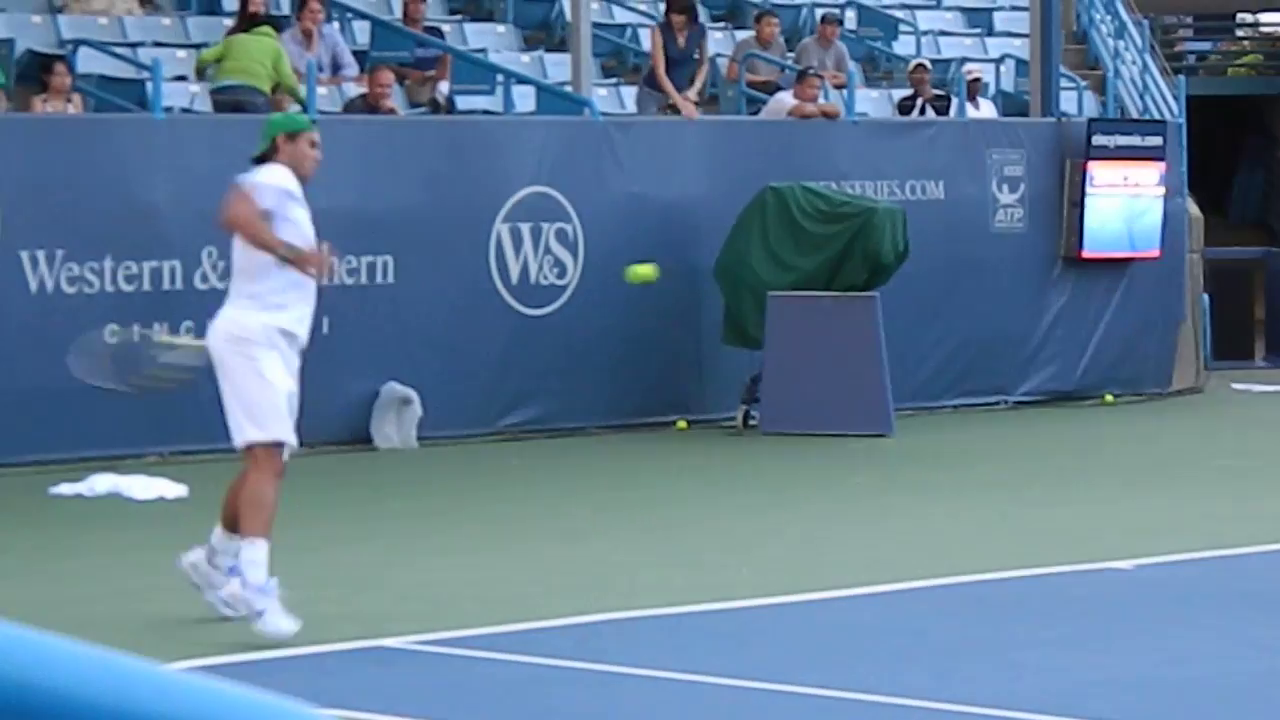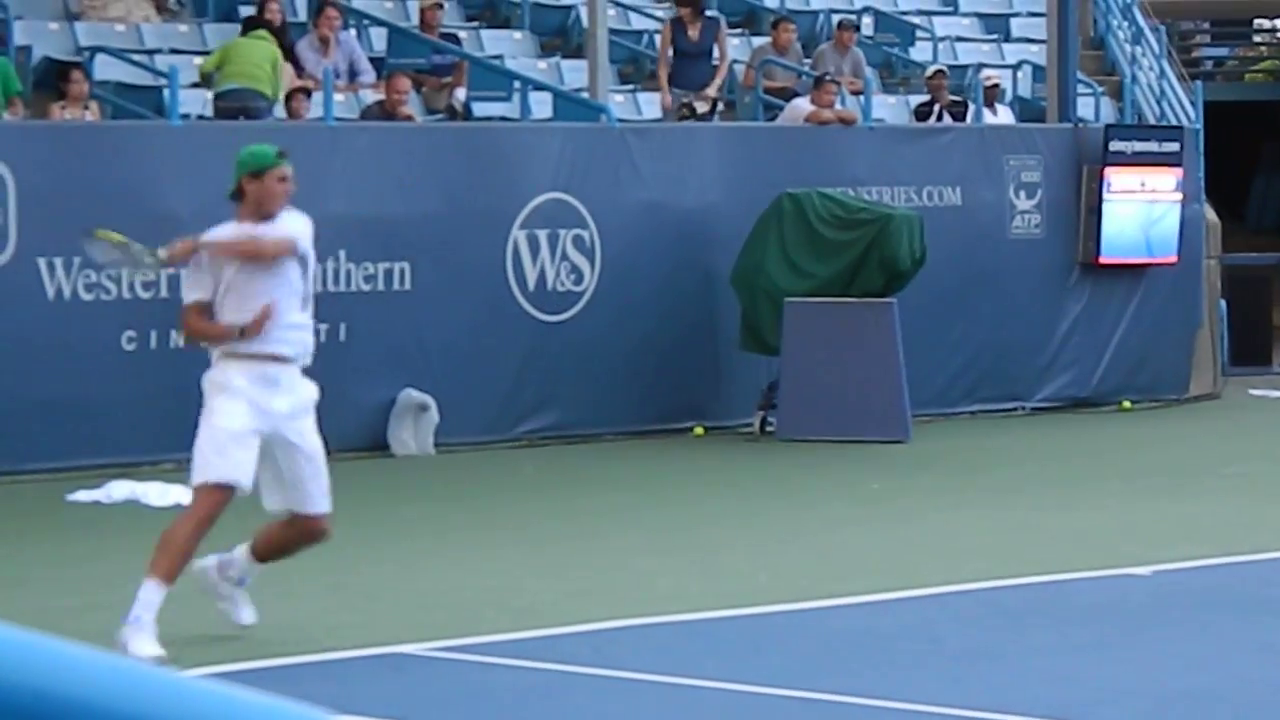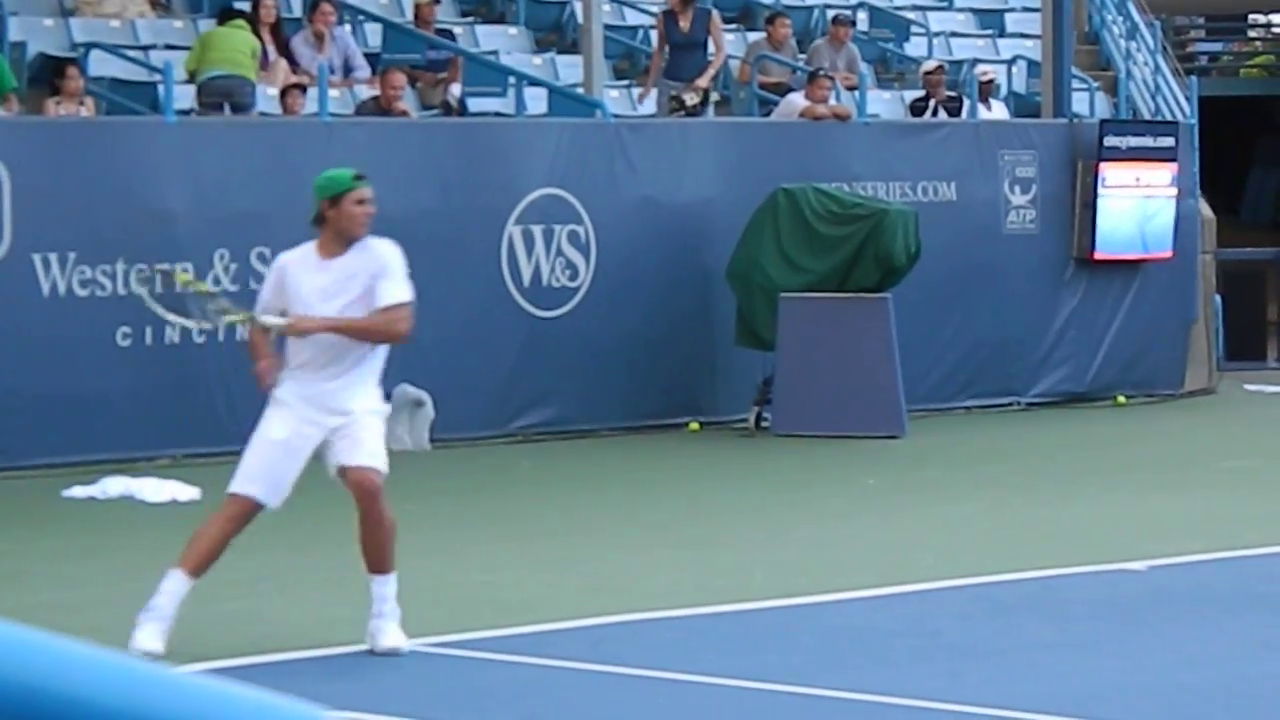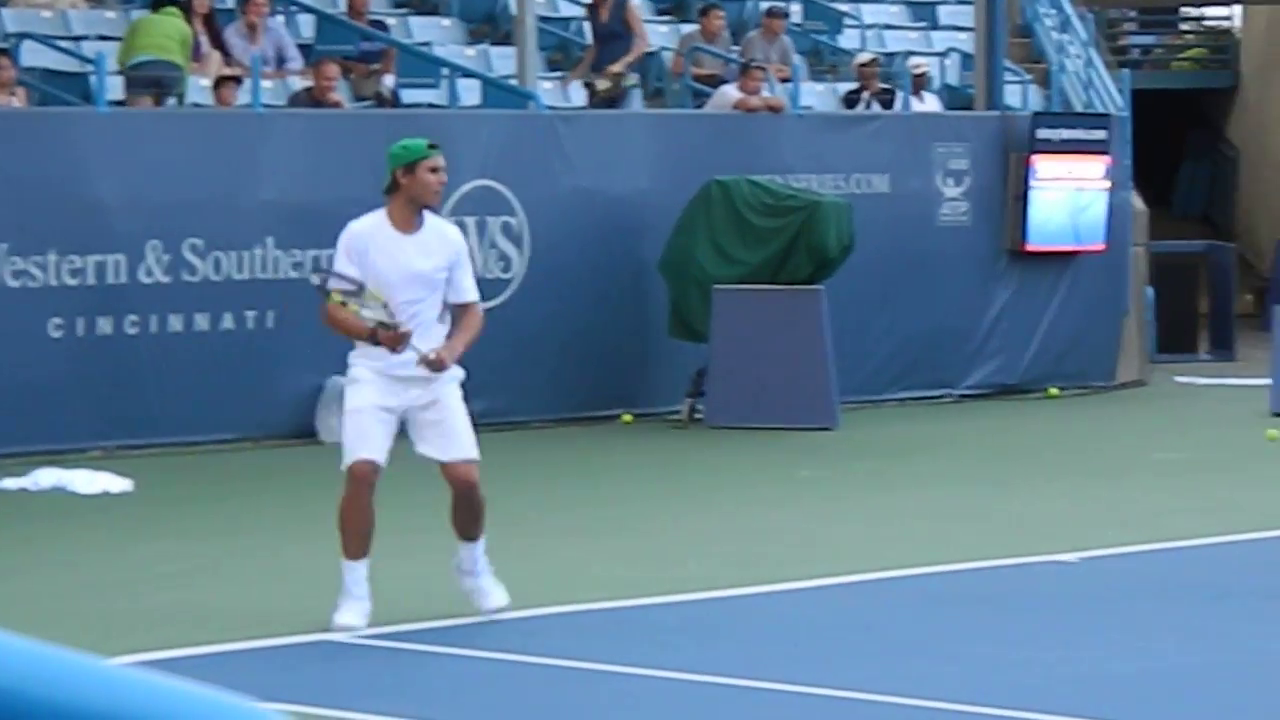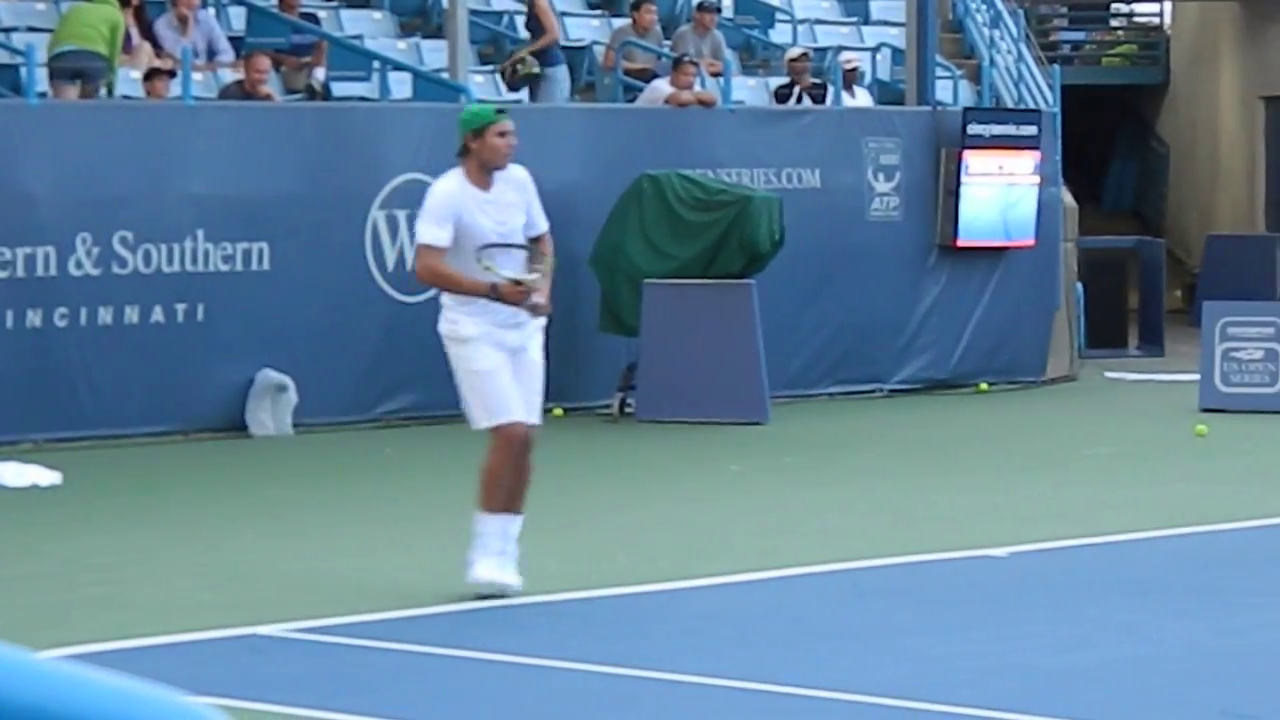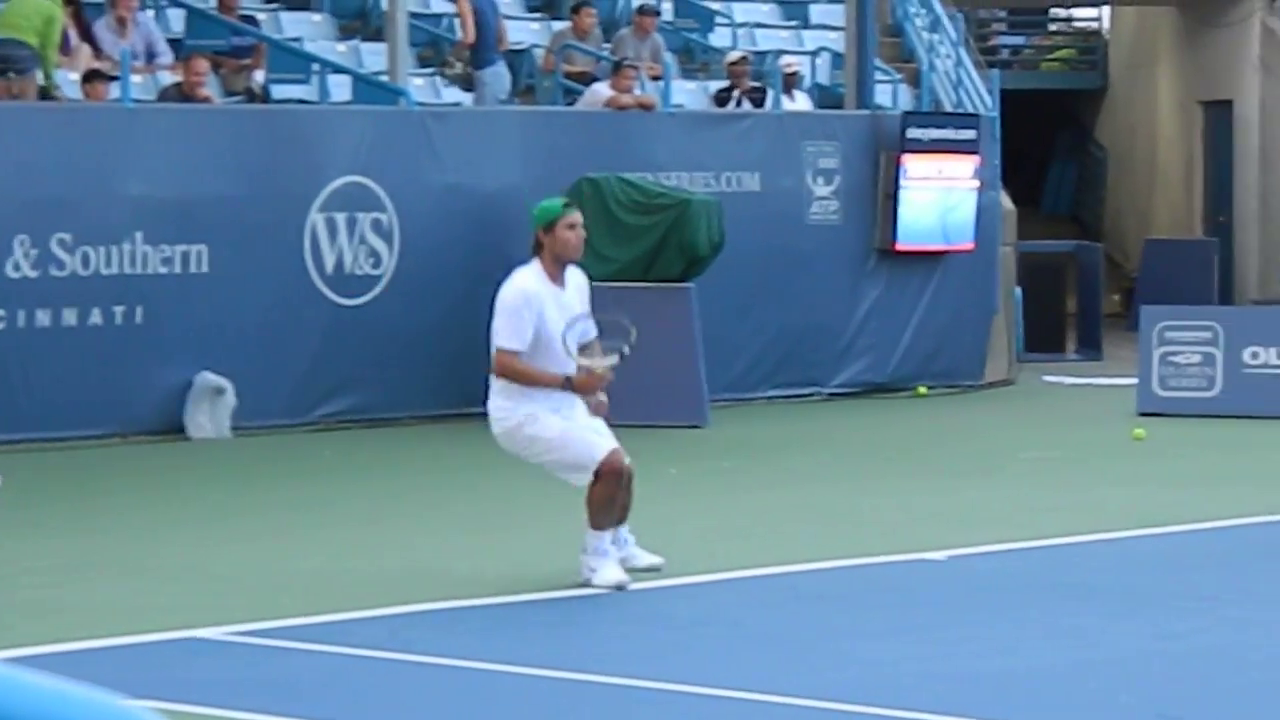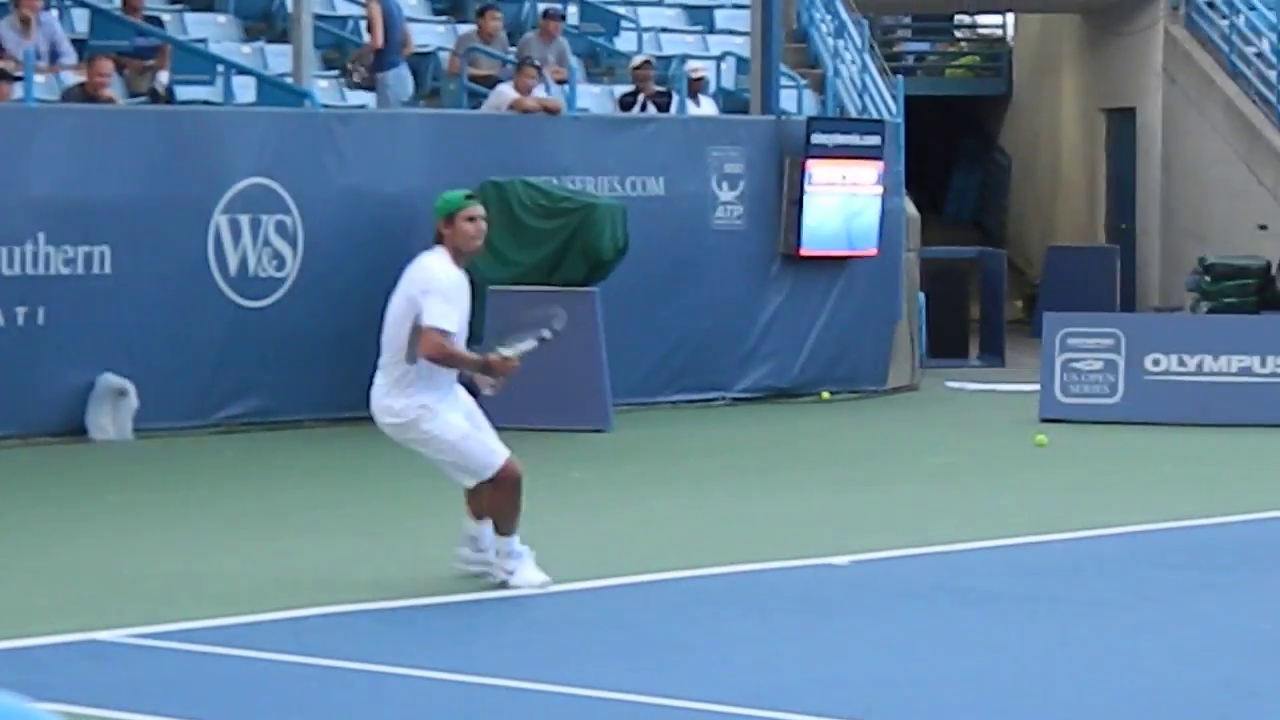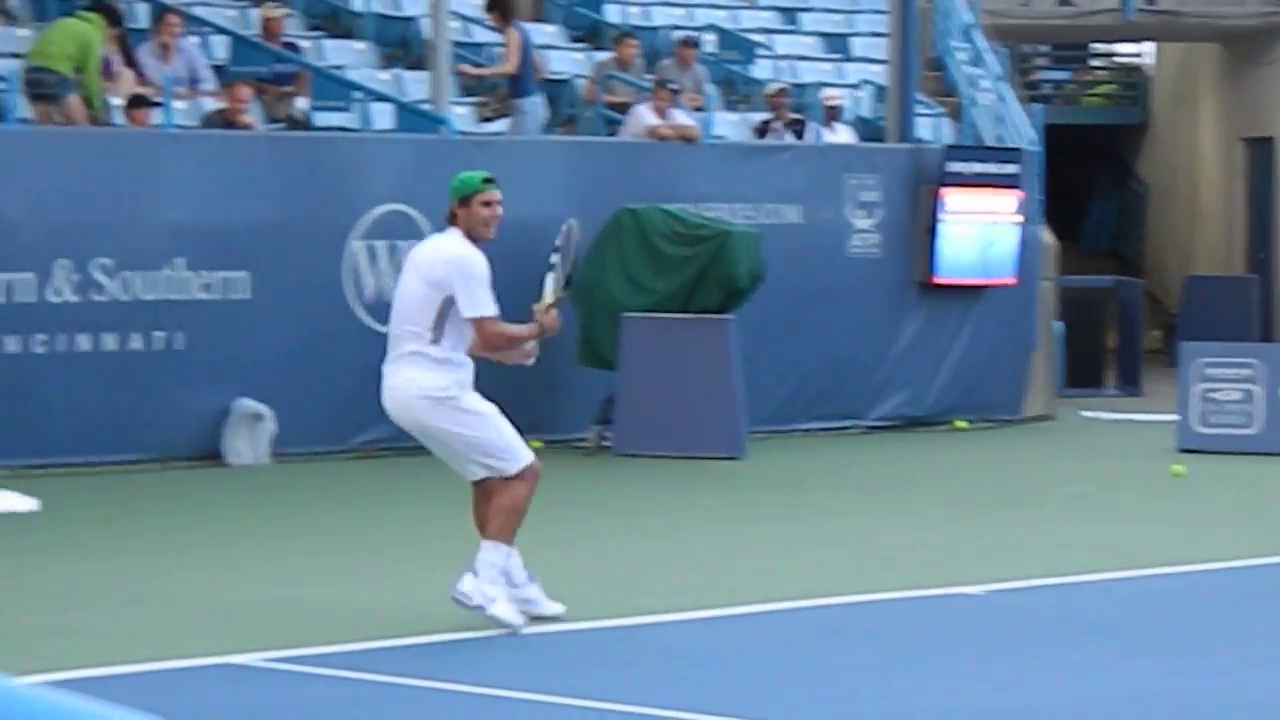
dt=0.3s
person 1, frame 1
left shoulder: (280, 196)
right shoulder: (273, 179)
right elbow: (240, 217)
right wrist: (295, 253)
left hip: (269, 342)
right hip: (254, 339)
left knee: (264, 462)
right knee: (267, 458)
left ankle: (212, 560)
right ankle: (255, 591)
person 1, frame 2
left shoulder: (293, 224)
right shoulder: (211, 246)
left elbow: (270, 251)
right elbow: (193, 325)
left wrist: (199, 247)
right wrist: (236, 330)
left hip: (290, 392)
right hip: (235, 385)
left knee: (313, 527)
right knee: (213, 498)
left ankle: (231, 570)
right ankle: (142, 617)
person 1, frame 3
left shoulder: (383, 255)
right shoulder: (287, 266)
left elbow: (398, 326)
right elbow: (258, 328)
left wrist: (330, 323)
right wrist: (265, 363)
left hip: (354, 402)
right hip: (293, 402)
left knee: (369, 487)
right knee: (239, 506)
left ankle: (384, 614)
right ankle: (160, 610)
person 1, frame 4
left shoulder: (449, 237)
right shoulder: (360, 233)
left elbow: (469, 312)
right elbow: (334, 311)
left wrist: (451, 350)
right wrist: (374, 335)
left hip: (434, 377)
right hip: (374, 375)
left knee: (466, 479)
right knee: (361, 473)
left ankle: (473, 566)
right ankle: (354, 590)
person 1, frame 5
left shoulder: (520, 181)
right shoulder: (445, 195)
left elbow: (541, 243)
right elbow: (425, 268)
left wrist: (541, 288)
right wrist: (493, 292)
left hip: (521, 326)
right hip: (469, 331)
left knee: (526, 436)
right knee: (510, 433)
left ankle: (501, 544)
right ankle: (485, 548)
person 1, frame 6
left shoulder: (578, 282)
right shoulder: (522, 291)
right elbow: (503, 366)
left wrist: (593, 391)
right wrist: (570, 383)
left hip: (566, 407)
right hip: (522, 416)
left knee: (621, 472)
right knee: (611, 464)
left ankle: (617, 543)
right ankle: (597, 556)
person 1, frame 7
left shoulder: (453, 270)
right shoulder: (440, 274)
right elbow: (438, 348)
left wrist: (475, 367)
right wrist: (485, 365)
left hip: (440, 393)
right hip: (411, 406)
left knee: (493, 468)
right knee: (505, 474)
left ankle: (479, 545)
right ankle: (510, 558)
person 1, frame 8
left shoulder: (438, 251)
right shoulder: (466, 258)
right elbow: (492, 334)
left wrist: (509, 351)
right wrist: (538, 328)
left hip: (409, 389)
right hip: (432, 393)
left knee: (493, 477)
right knee: (523, 473)
left ankle: (512, 584)
right ankle: (486, 581)
